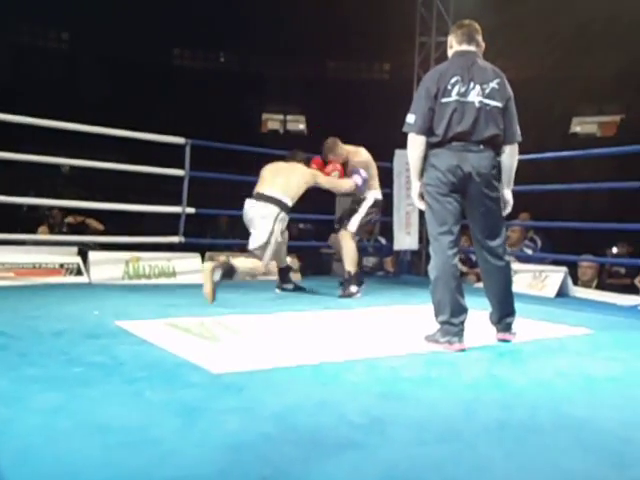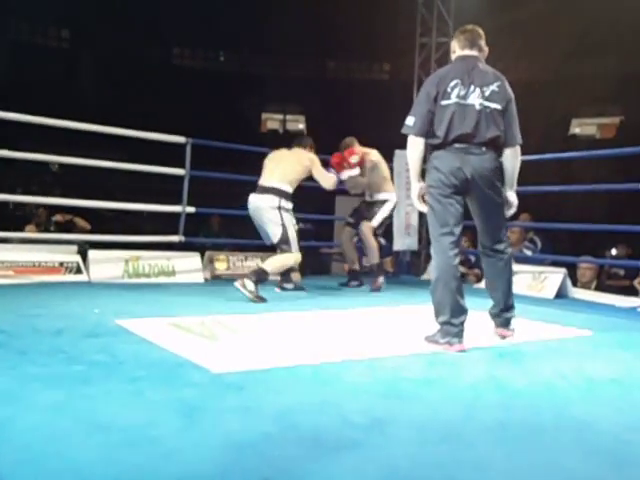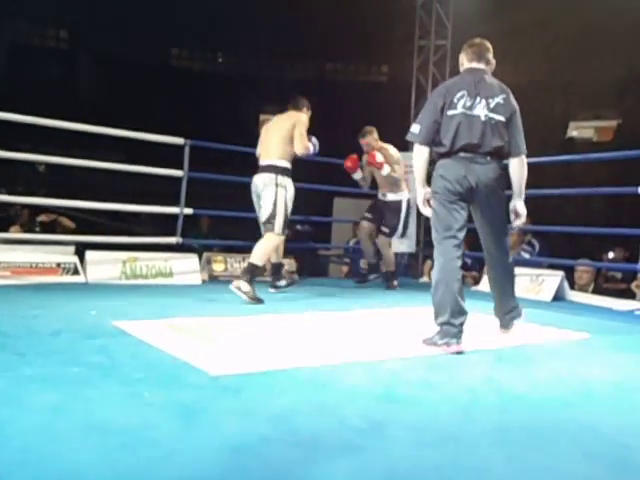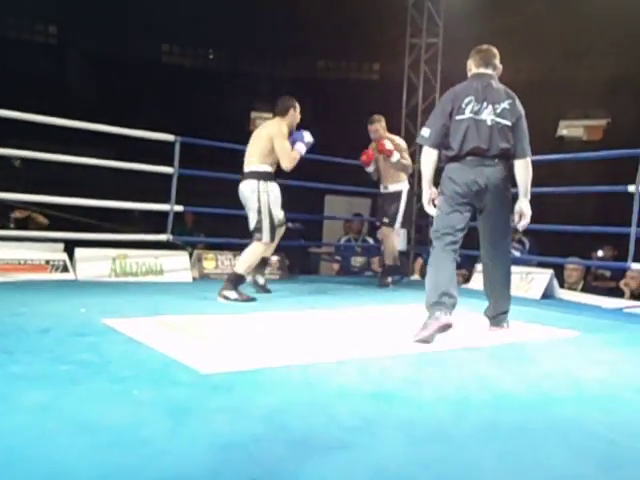
dt=0.2s
person 1, frame 1
left shoulder: (437, 75)
right shoulder: (498, 79)
left elbow: (417, 133)
right elbow: (510, 142)
left wrist: (415, 178)
right wrist: (507, 186)
left hip: (444, 161)
right hip: (484, 163)
left knee: (444, 246)
right knee: (492, 245)
left ankle: (450, 330)
right ankle: (504, 324)
person 1, frame 2
left shoulder: (439, 79)
right shoulder: (499, 83)
left elbow: (416, 135)
right elbow: (512, 144)
left wrist: (415, 180)
right wrist: (510, 187)
left hip: (446, 163)
right hip: (486, 164)
left knee: (446, 246)
right knee: (495, 243)
left ankle: (450, 331)
right ankle: (503, 319)
person 1, frame 3
left shoulder: (445, 90)
right shoulder: (504, 95)
left elbow: (421, 142)
right elbow: (517, 154)
left wrist: (420, 185)
right wrist: (519, 197)
left hip: (451, 171)
right hip: (489, 173)
left knee: (447, 249)
right knee: (497, 249)
left ankle: (449, 331)
right ankle: (508, 315)
person 1, frame 4
left shoulder: (454, 95)
right shoulder: (511, 100)
left elbow: (430, 145)
right elbow: (522, 156)
left wrist: (427, 185)
right wrist: (524, 198)
left hip: (459, 174)
right hip: (496, 176)
left knee: (444, 244)
right knee: (496, 250)
left ankle: (440, 308)
right ankle: (498, 316)
person 2, frame 1
left shoulder: (270, 166)
right shoulder: (307, 172)
right elbow: (341, 186)
right wrist: (357, 179)
left hip: (252, 206)
right hip: (270, 212)
left knee: (281, 237)
right knee: (259, 262)
left ankle: (285, 281)
right ankle: (215, 269)
person 2, frame 2
left shoulder: (275, 155)
right shoulder: (309, 157)
right elbow: (328, 184)
right wrist: (335, 175)
left hip: (256, 199)
right hip: (274, 202)
left knee: (288, 233)
right knee: (293, 255)
left ankle: (287, 279)
right ankle: (250, 279)
person 2, frame 3
left shoulder: (271, 122)
right shoulder: (299, 118)
right elbow: (300, 149)
right wrist: (311, 146)
left hip: (260, 177)
right hip: (277, 178)
left knee: (276, 230)
right knee: (275, 233)
left ankle: (278, 278)
right ankle: (244, 279)
person 2, frame 4
left shoulder: (269, 126)
right shoulder: (280, 128)
right elbow: (287, 164)
left wrist: (290, 145)
right wrist: (301, 146)
left hip: (251, 184)
right hip: (260, 184)
left knee: (278, 226)
right knee: (264, 240)
left ankle: (258, 272)
right ankle: (229, 288)
person 3, frame 1
left shoulder: (358, 158)
right shoulder: (344, 158)
left hip: (370, 199)
right hip: (359, 199)
left knee: (344, 235)
right knee: (338, 239)
left ankle: (352, 284)
right ankle: (353, 278)
person 3, frame 2
left shoulder: (372, 158)
right shoulder: (356, 159)
left elbow: (359, 187)
right elbow: (352, 188)
left wrist: (353, 167)
left hip: (385, 200)
right hip: (369, 200)
left knee: (365, 228)
right knee: (345, 235)
left ankle: (378, 273)
right ankle: (355, 276)
person 3, frame 3
left shoulder: (391, 154)
right shoulder: (367, 158)
left elbow: (398, 180)
right elbow: (365, 185)
left wrist: (382, 167)
right wrist: (354, 171)
left hip: (398, 200)
right hip: (382, 199)
left knee: (382, 241)
right knee: (363, 229)
left ankle: (391, 277)
right ankle: (372, 267)
person 3, frame 4
left shoulder: (397, 143)
right shoulder: (373, 147)
left elbow: (408, 169)
left wrist: (392, 154)
right wrist: (368, 164)
left hip: (399, 191)
right hip: (384, 192)
left knee: (388, 232)
right knee: (382, 235)
left ankle: (387, 273)
right ankle: (395, 268)
